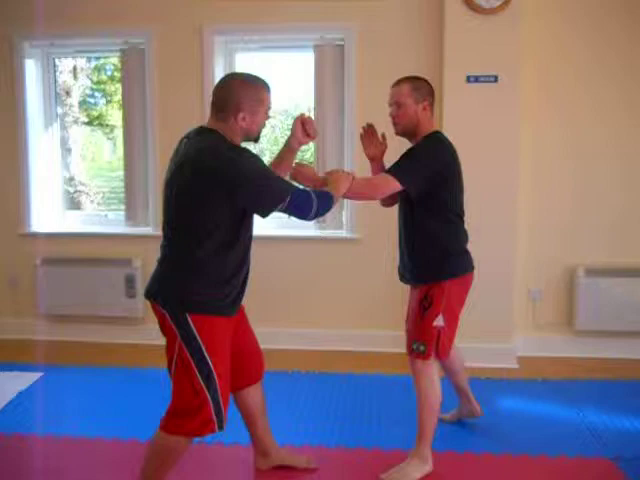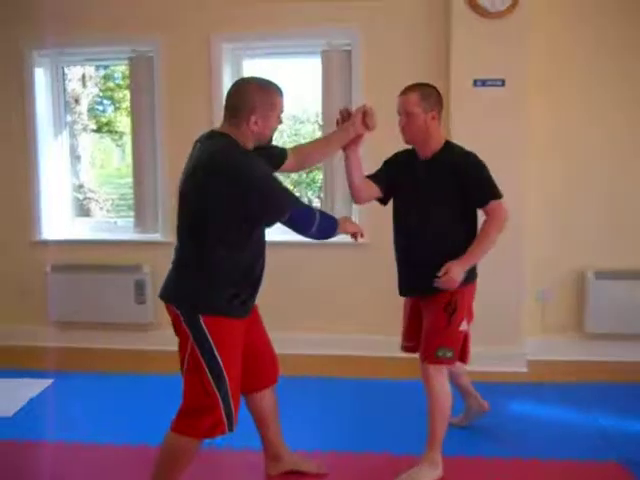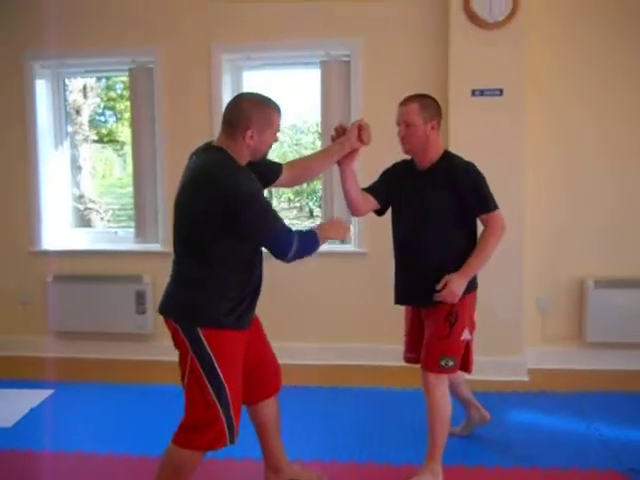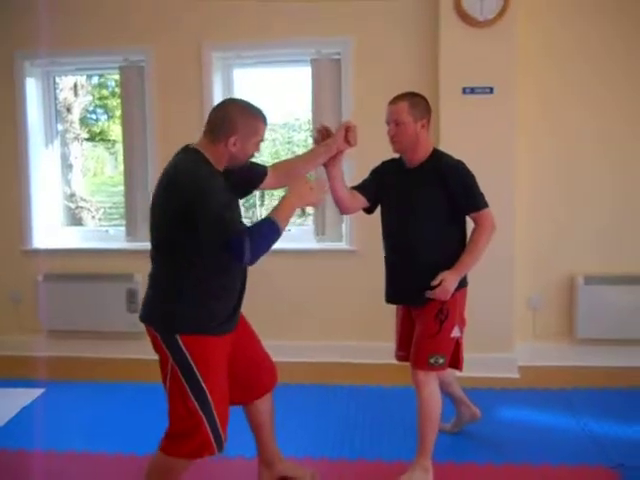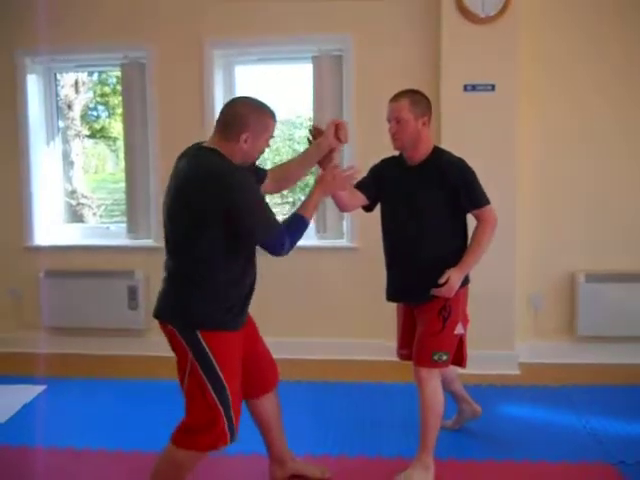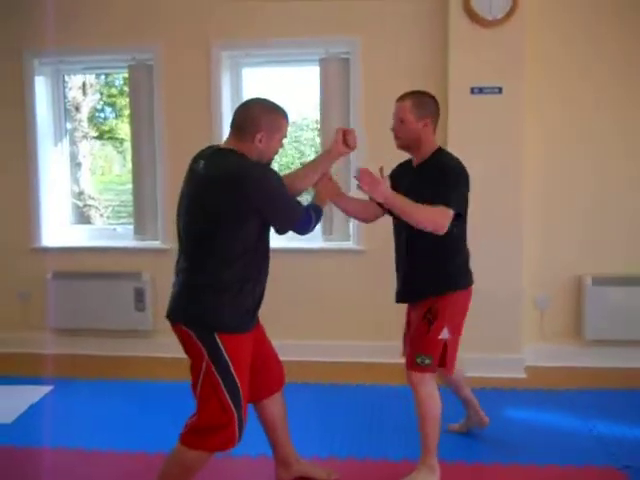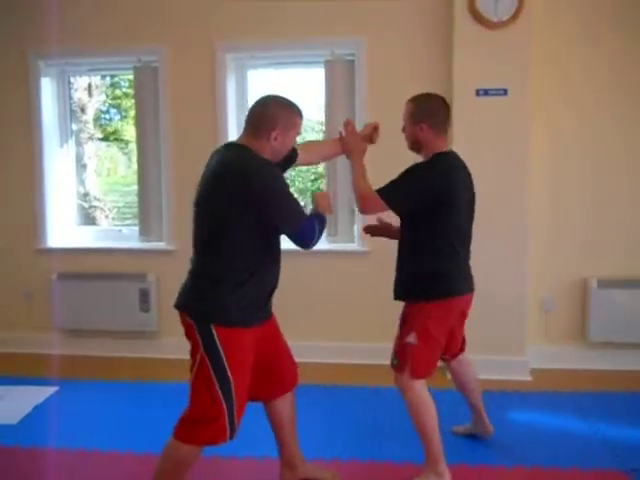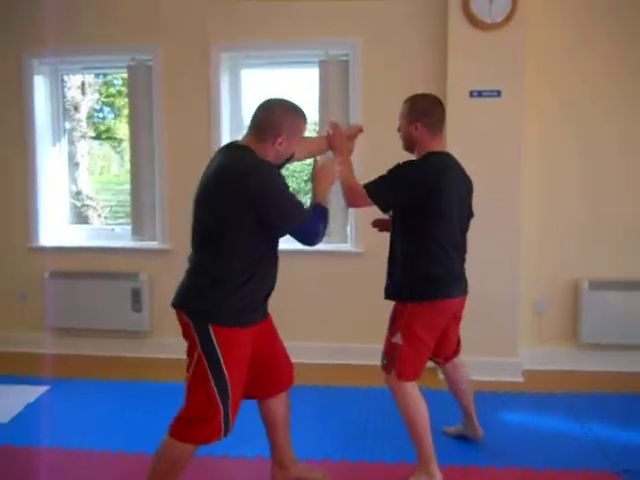
dt=0.5s
person 1, frame 1
left shoulder: (432, 153)
right shoulder: (422, 152)
left elbow: (377, 191)
right elbow: (388, 198)
left wrist: (316, 178)
right wrist: (375, 159)
left hip: (442, 274)
right hip: (432, 270)
left knee: (422, 358)
right knee: (438, 345)
right ankle: (468, 404)
person 1, frame 2
left shoulder: (463, 163)
right shoulder: (400, 163)
left elbow: (498, 216)
right elbow: (361, 193)
left wrist: (462, 264)
right wrist: (351, 149)
left hip: (450, 283)
right hip: (416, 282)
left knee: (433, 366)
right knee: (436, 355)
right ankle: (474, 400)
person 1, frame 3
left shoulder: (461, 172)
right shoulder: (397, 174)
left elbow: (495, 226)
right elbow: (358, 206)
left wrist: (463, 275)
right wrist: (346, 165)
left hip: (450, 292)
right hip: (415, 291)
left knee: (434, 376)
right knee: (438, 365)
right ankle: (475, 410)
person 1, frame 4
left shoulder: (450, 170)
right shoulder: (387, 172)
left elbow: (486, 223)
right elbow: (348, 205)
left wrist: (456, 273)
right wrist: (332, 166)
left hip: (440, 290)
right hip: (405, 290)
left knee: (424, 373)
right knee: (426, 363)
right ankle: (465, 408)
person 1, frame 5
left shoulder: (451, 168)
right shoulder: (386, 170)
left elbow: (488, 219)
right elbow: (347, 202)
left wrist: (461, 269)
left hip: (443, 289)
right hip: (406, 288)
left knee: (426, 370)
right knee: (427, 360)
right ankle: (466, 404)
person 1, frame 6
left shoulder: (449, 169)
right shoulder: (403, 171)
left elbow: (438, 223)
right elbow: (368, 212)
left wrist: (388, 195)
right wrist: (329, 189)
left hip: (446, 288)
right hip: (419, 287)
left knee: (420, 373)
right knee: (434, 361)
right ankle: (475, 412)
person 1, frame 7
left shoulder: (427, 174)
right shoulder: (454, 169)
left elbow: (368, 203)
left wrist: (356, 157)
right wrist: (394, 232)
left hip: (433, 293)
right hip: (457, 285)
left knee: (408, 376)
right knee: (454, 355)
right ankle: (481, 421)
person 1, frame 8
left shoulder: (414, 173)
right shoulder: (457, 173)
left elbow: (355, 197)
left wrist: (342, 155)
right wrist: (398, 225)
left hip: (423, 295)
right hip: (452, 288)
left knee: (400, 377)
right knee: (448, 358)
right ankle: (472, 425)
person 2, frame 1
left shoulder: (204, 144)
right shoulder: (226, 161)
left elbow: (263, 186)
right elbow: (299, 204)
left wrist: (293, 146)
right wrist: (334, 189)
left hip: (213, 294)
right hip: (192, 302)
left knee: (248, 368)
right knee: (198, 407)
person 2, frame 2
left shoulder: (224, 146)
right shoulder: (236, 166)
left elbow: (294, 159)
right elbow: (303, 220)
left wrist: (349, 132)
right wrist: (344, 224)
left hip: (229, 297)
right hip: (206, 303)
left knee: (261, 372)
right knee: (208, 408)
person 2, frame 3
left shoulder: (221, 160)
right shoulder: (228, 179)
left elbow: (289, 174)
right elbow: (287, 247)
left wrist: (343, 147)
right wrist: (327, 231)
left hip: (230, 308)
right hip: (204, 317)
left knee: (264, 381)
right knee: (210, 421)
person 2, frame 4
left shoulder: (212, 166)
right shoulder: (194, 180)
left elbow: (275, 175)
right elbow: (247, 249)
left wrist: (330, 148)
right wrist: (293, 201)
left hip: (217, 313)
right hip: (185, 322)
left knee: (259, 378)
right knee: (197, 428)
person 2, frame 5
left shoulder: (201, 159)
right shoulder: (225, 179)
left elbow: (269, 180)
right elbow: (280, 241)
left wrist: (321, 147)
right wrist: (320, 192)
left hip: (219, 308)
right hip: (199, 316)
left knee: (262, 378)
right knee: (209, 420)
person 2, frame 6
left shoulder: (210, 161)
right shoulder: (248, 177)
left elbow: (281, 190)
right elbow: (302, 222)
left wrist: (330, 155)
right wrist: (322, 199)
left hip: (224, 308)
right hip: (212, 317)
left knee: (268, 380)
right knee: (219, 421)
person 2, frame 7
left shoulder: (236, 156)
right shoulder: (255, 174)
left elbow: (304, 154)
right elbow: (306, 235)
right wrist: (321, 210)
left hip: (247, 305)
right hip: (219, 313)
left knee: (280, 378)
right knee: (211, 416)
person 2, frame 8
left shoulder: (238, 156)
right shoulder: (256, 175)
left elbow: (296, 151)
right elbow: (311, 232)
right wrist: (322, 187)
left hip: (243, 305)
right hip: (216, 312)
left knee: (276, 377)
right knee: (207, 414)
